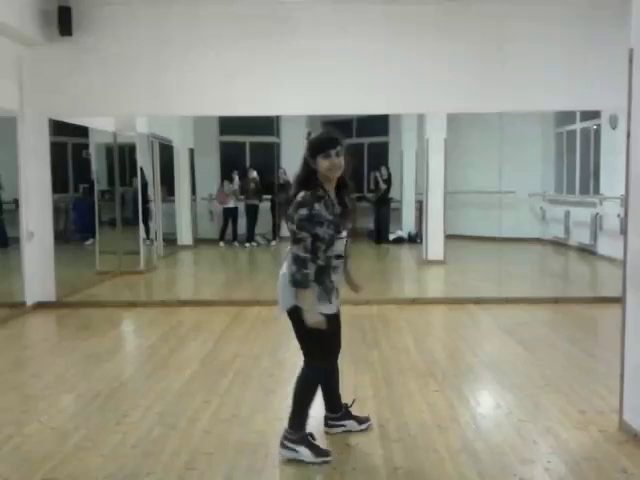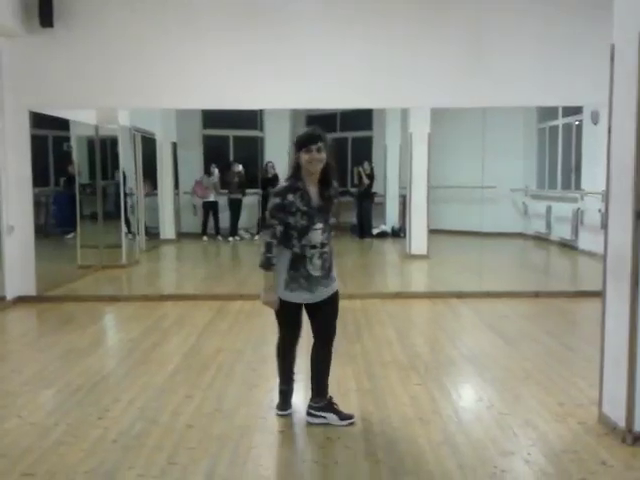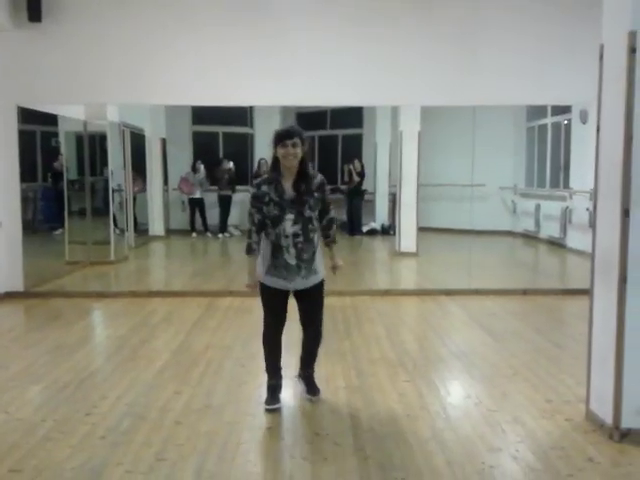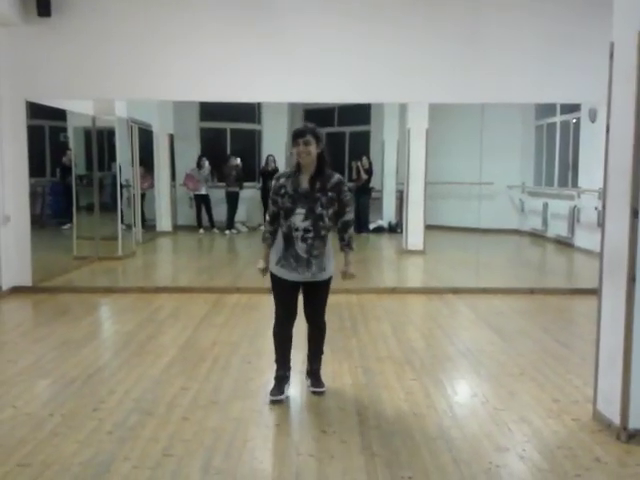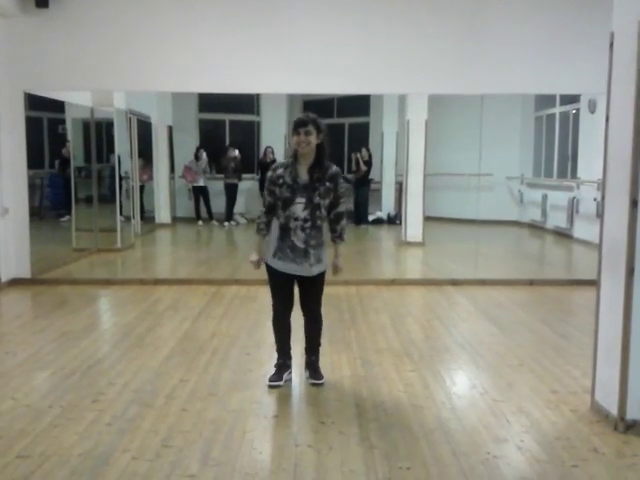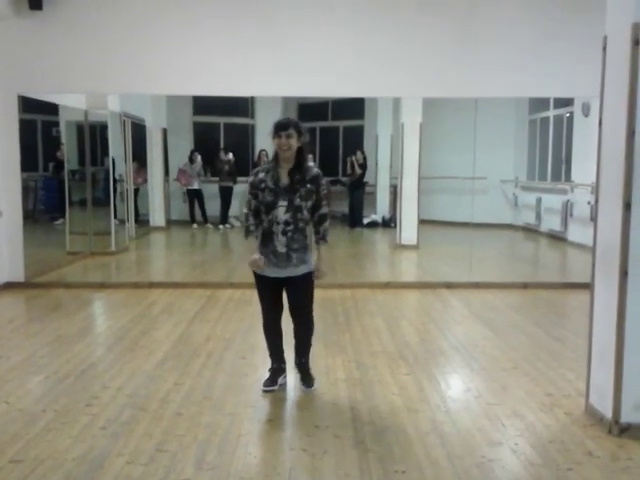
dt=0.3s
person 1, frame 1
left shoulder: (340, 195)
right shoulder: (307, 202)
right elbow: (302, 257)
left wrist: (347, 274)
right wrist: (308, 306)
left hip: (326, 289)
right hip: (304, 292)
left knee: (329, 354)
right knee: (317, 360)
left ankle: (335, 414)
right ankle: (294, 436)
person 1, frame 2
left shoulder: (330, 188)
right shoulder: (284, 194)
right elbow: (271, 241)
right wrist: (269, 287)
left hip: (324, 279)
right hip: (290, 281)
left knee: (325, 339)
right knee: (288, 341)
left ankle: (320, 405)
right ankle: (285, 392)
person 1, frame 3
left shoulder: (316, 183)
right shoulder: (263, 187)
left elbow: (327, 220)
right elbow: (254, 230)
left wrist: (333, 255)
right wrist: (252, 271)
left hip: (309, 270)
right hip: (273, 271)
left knee: (312, 326)
right knee: (273, 328)
left ankle: (307, 374)
right ankle: (274, 386)
person 1, frame 4
left shoulder: (335, 183)
right shoulder: (282, 181)
left elbow: (345, 223)
right elbow: (272, 220)
left wrist: (347, 261)
right wrist: (264, 257)
left hip: (319, 266)
right hip: (283, 264)
left knee: (316, 320)
right knee: (283, 320)
left ankle: (314, 371)
right ankle: (281, 377)
person 1, frame 5
left shoulder: (331, 174)
right shoulder: (278, 171)
left elbow: (337, 215)
right elbow: (267, 211)
left wrist: (337, 254)
right wrist: (259, 249)
left hip: (314, 257)
right hip: (279, 256)
left knee: (312, 312)
right knee: (281, 311)
left ankle: (312, 363)
right ankle: (283, 364)
person 1, frame 6
left shoulder: (313, 176)
right shoulder: (260, 175)
left elbow: (321, 218)
right elbow: (252, 215)
left wrist: (319, 257)
right wrist: (254, 251)
left hip: (301, 261)
right hip: (266, 261)
left knee: (303, 316)
right knee: (271, 317)
left ankle: (303, 365)
right ankle: (277, 370)
